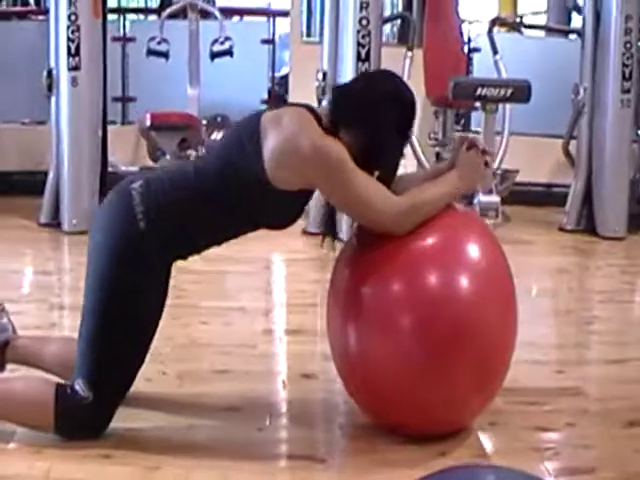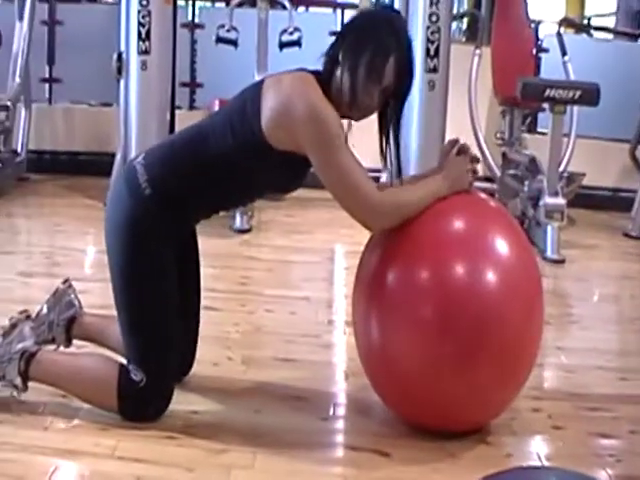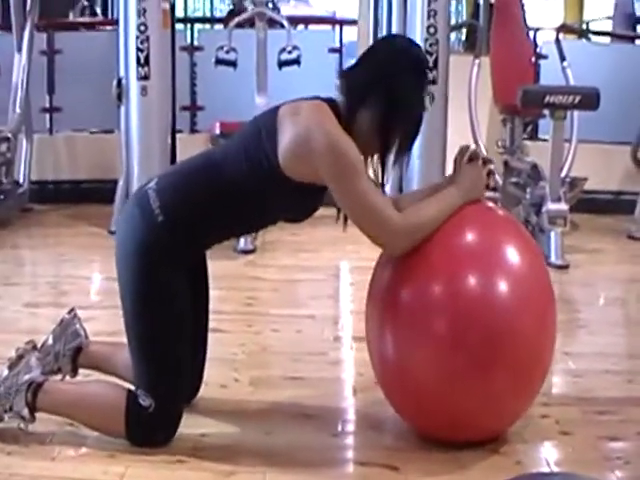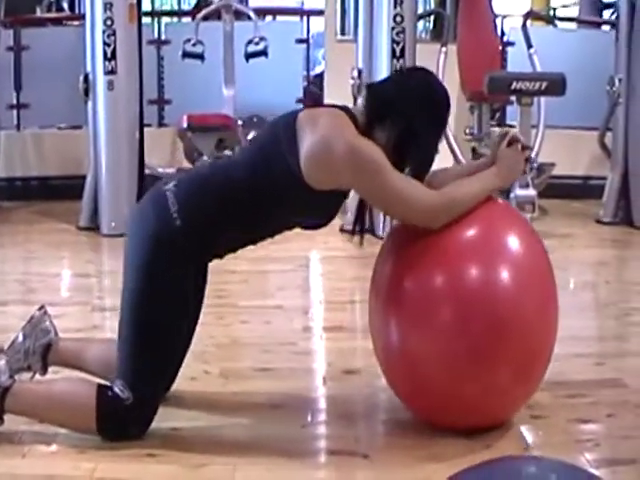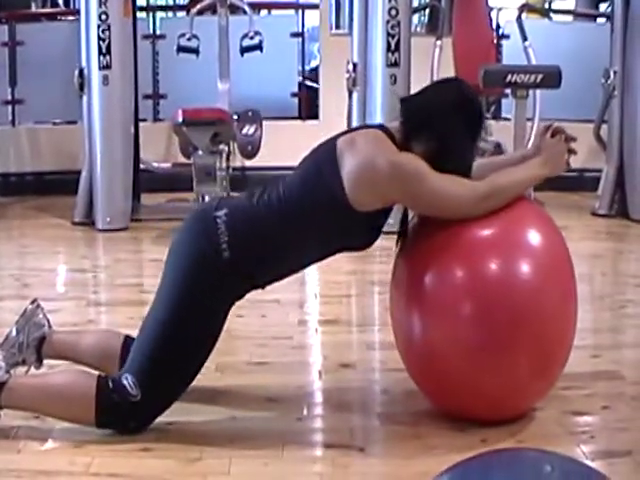
dt=1s
person 1, frame 1
left shoulder: (308, 126)
right shoulder: (312, 147)
left elbow: (376, 190)
right elbow: (394, 217)
left wrist: (447, 169)
right wrist: (460, 180)
left hip: (144, 221)
right hip: (135, 234)
left knee: (106, 366)
right knee: (85, 414)
person 1, frame 2
left shoulder: (314, 99)
right shoulder: (307, 104)
left elbow: (363, 194)
right elbow: (373, 213)
left wrist: (435, 173)
right wrist: (446, 182)
left hip: (168, 211)
right hip: (144, 209)
left knee: (175, 363)
right knee: (146, 397)
left ankle: (69, 320)
person 1, frame 3
left shoulder: (327, 120)
right shoulder: (324, 136)
left elbow: (380, 211)
right elbow: (394, 235)
left wrist: (450, 184)
right wrist: (461, 192)
left hip: (175, 232)
right hip: (155, 236)
left knee: (181, 386)
right knee: (155, 422)
left ankle: (74, 348)
person 1, frame 4
left shoulder: (344, 125)
right shoulder: (345, 147)
left elbow: (413, 186)
right elbow: (429, 210)
left wrist: (484, 163)
right wrist: (498, 177)
left hip: (180, 225)
right hip: (170, 235)
left knee: (149, 369)
right knee: (128, 413)
left ankle: (46, 345)
person 1, frame 5
left shoulder: (380, 141)
right shoulder: (387, 166)
left elbow: (458, 177)
right elbow: (475, 198)
left wrist: (528, 154)
right wrist: (543, 167)
left hip: (220, 237)
right hip: (217, 258)
left knee: (151, 358)
right knee: (131, 404)
